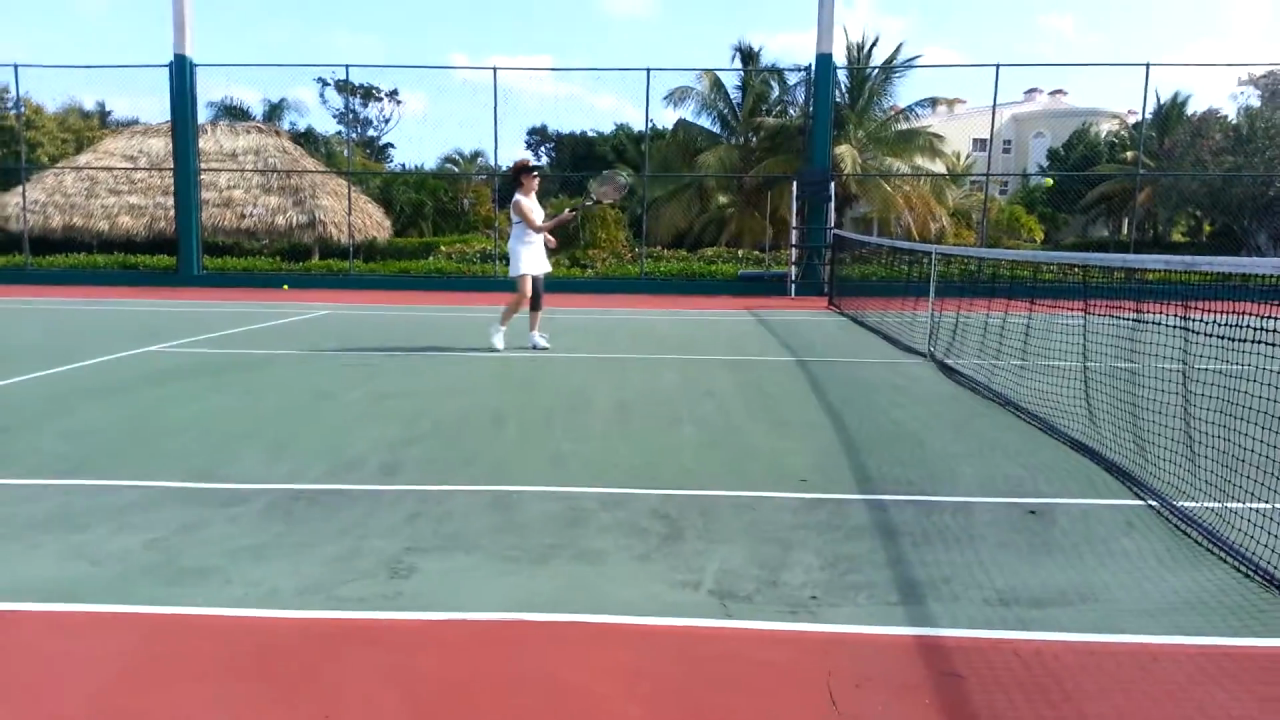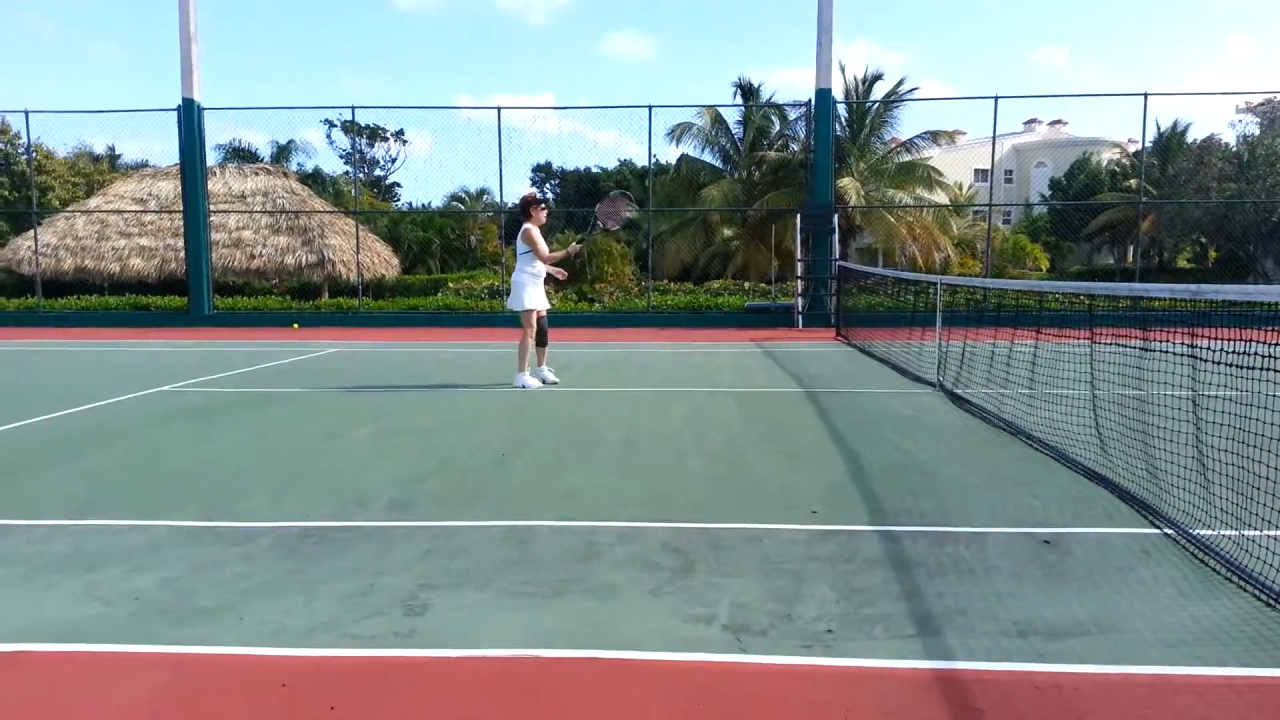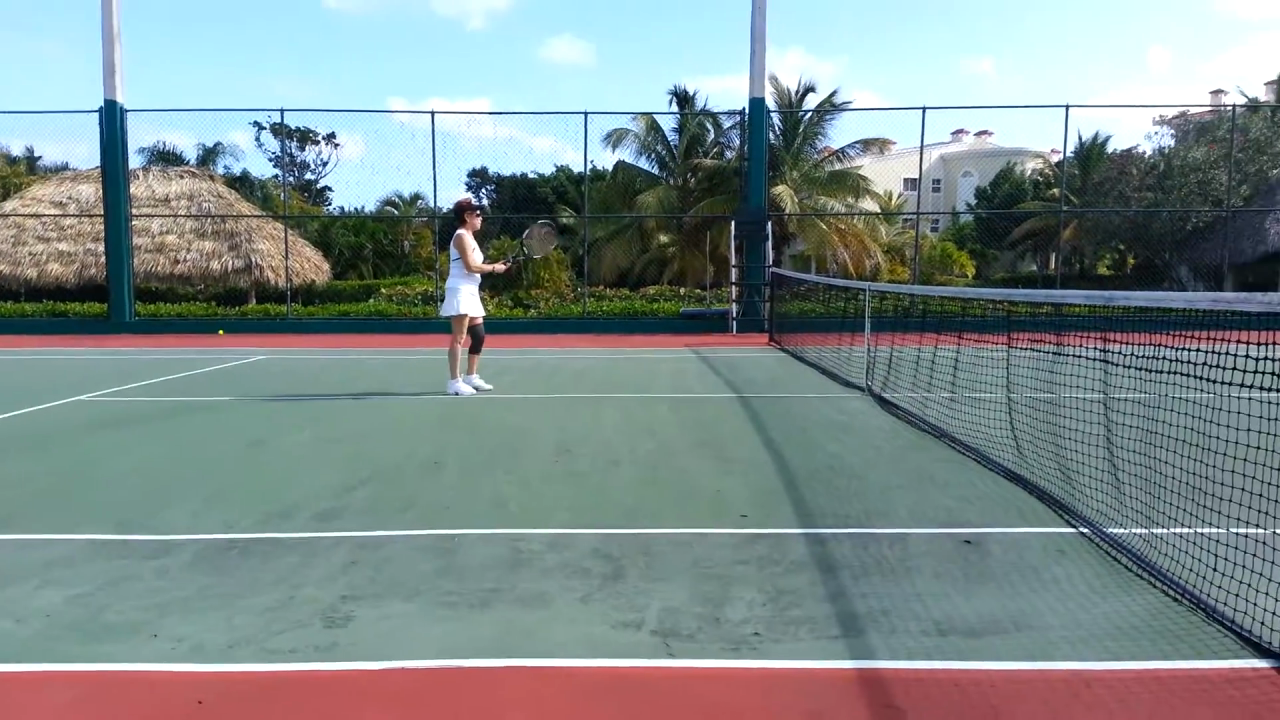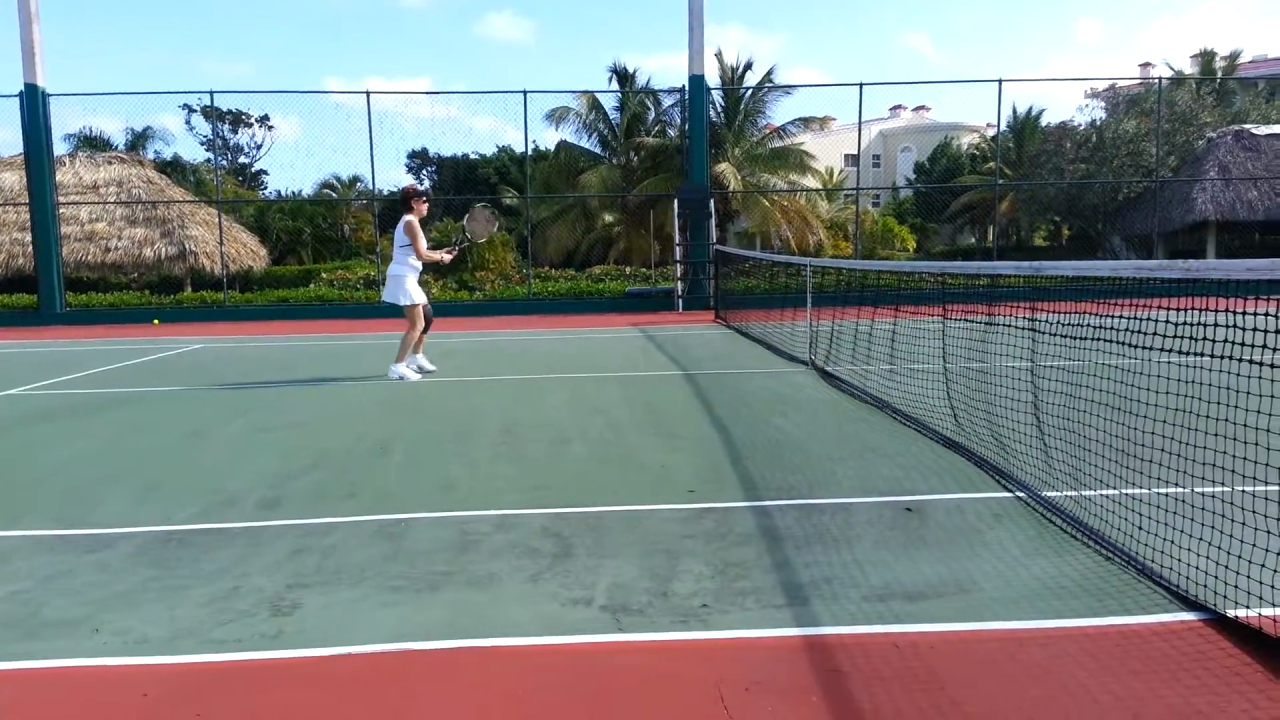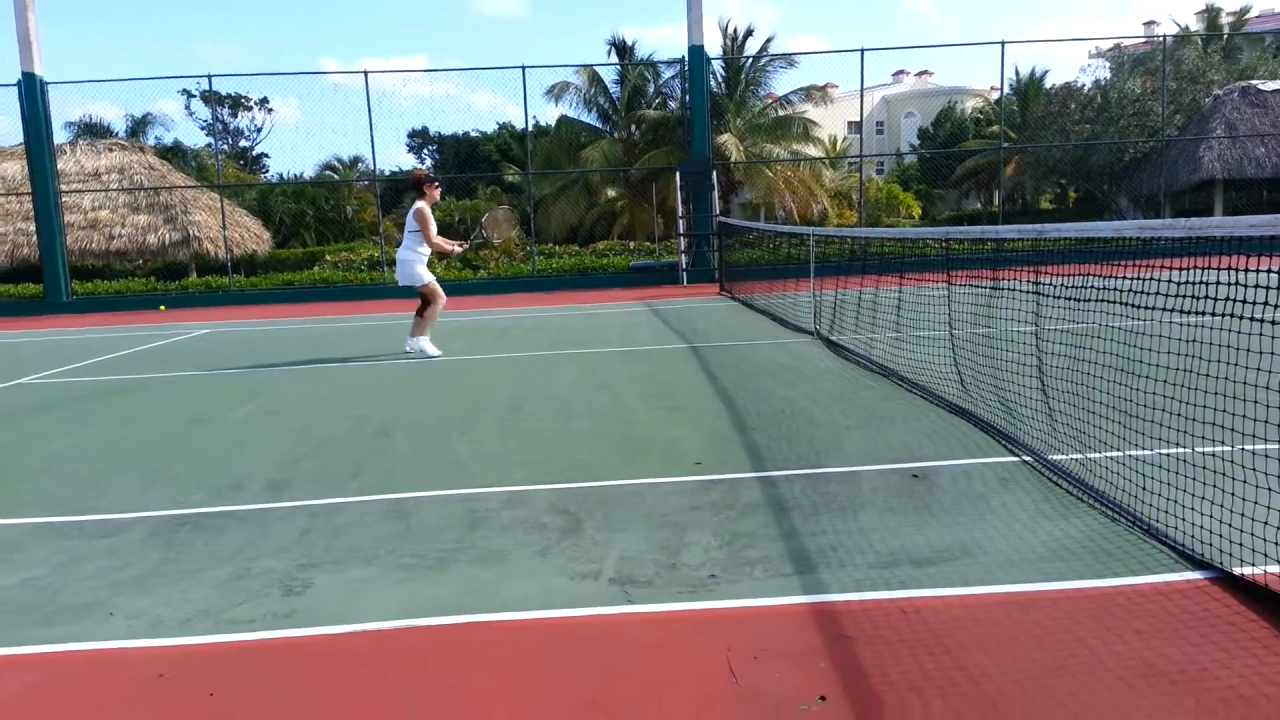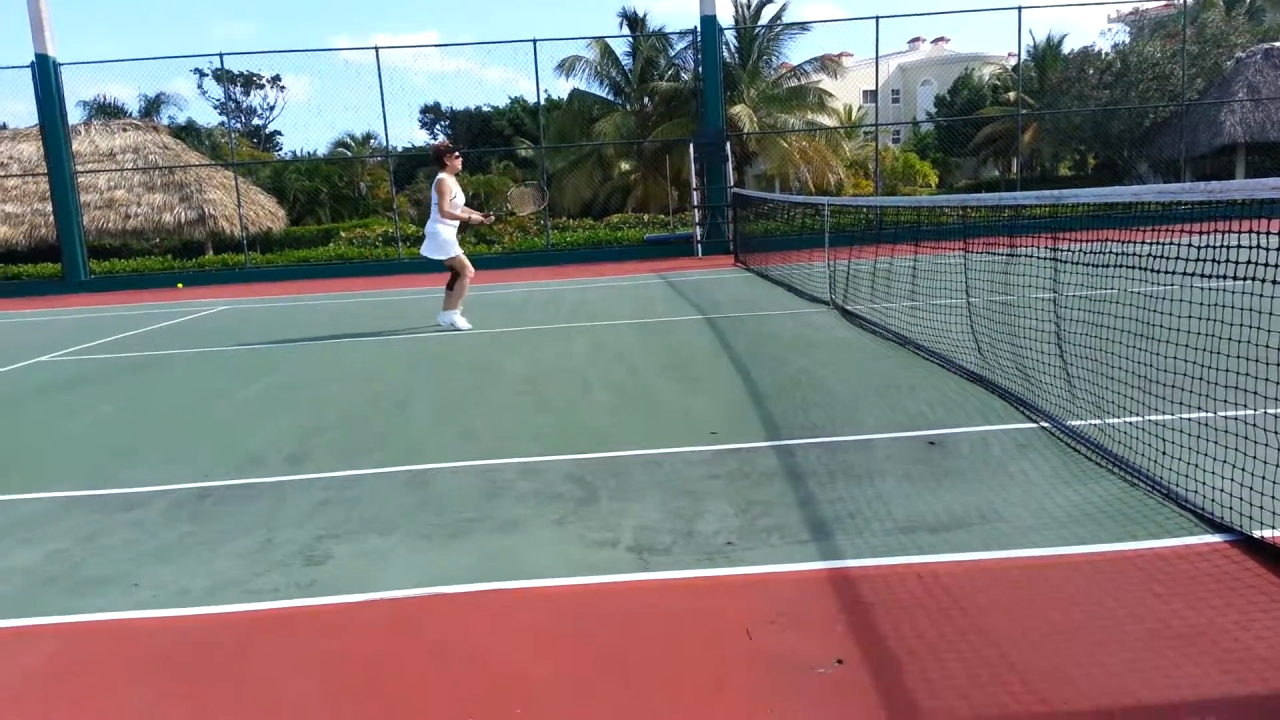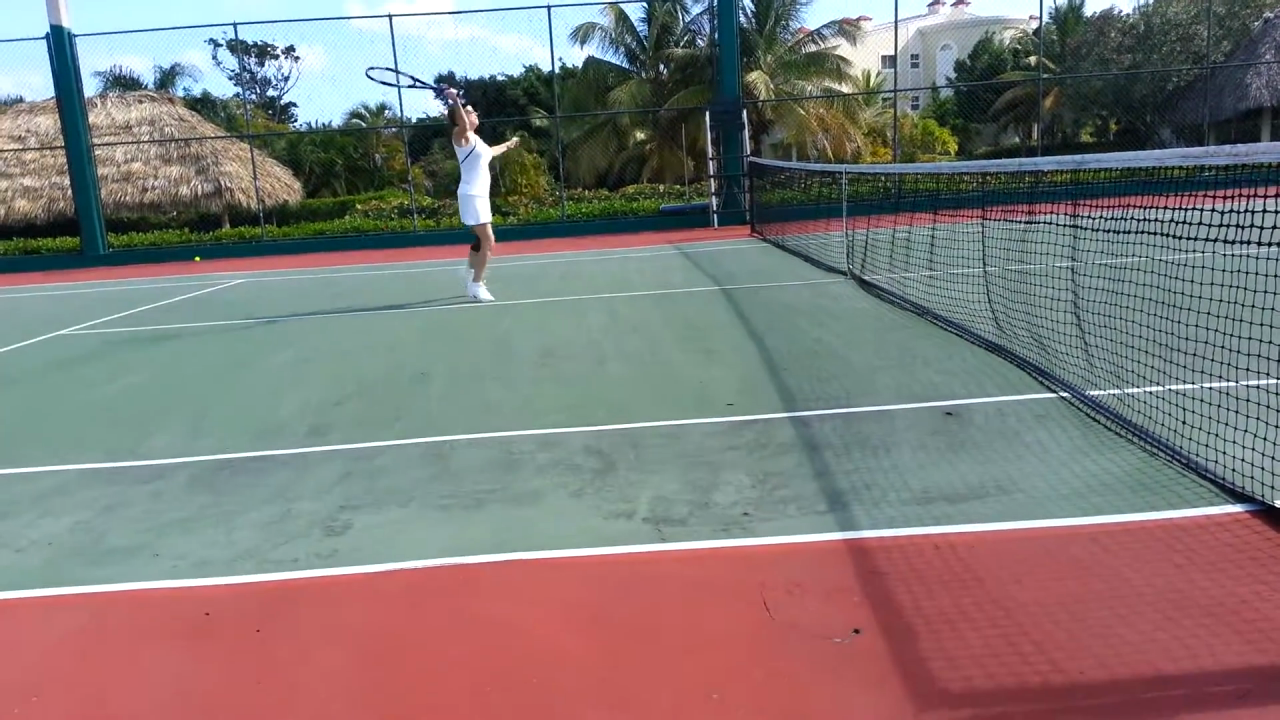
dt=0.4s
person 1, frame 1
left shoulder: (531, 193)
right shoulder: (519, 202)
right elbow: (536, 227)
left wrist: (546, 235)
right wrist: (559, 219)
left hip: (536, 250)
right hip: (522, 251)
left knee: (538, 295)
right knee: (524, 294)
left ankle: (534, 335)
right ankle: (500, 328)
person 1, frame 2
left shoulder: (534, 230)
right shoulder: (529, 231)
right elbow: (544, 257)
left wrist: (552, 269)
right wrist: (568, 251)
left hip: (535, 285)
right hip: (525, 285)
left knee: (542, 329)
right knee: (529, 331)
left ankle: (541, 369)
right ankle: (522, 375)
person 1, frame 3
left shoulder: (469, 237)
right shoulder: (461, 236)
right elbow: (471, 267)
left wrist: (495, 266)
right wrist: (494, 268)
left hip: (470, 292)
right hip: (460, 291)
left knee: (478, 335)
right knee: (459, 338)
left ankle: (471, 377)
right ankle: (454, 382)
person 1, frame 4
left shoulder: (409, 222)
right shoulder: (411, 223)
left elbow: (416, 253)
right elbow: (421, 255)
left wrist: (440, 253)
right wrist: (442, 258)
left hip: (406, 279)
right hip: (403, 278)
left knee: (427, 316)
right knee: (417, 324)
left ankle: (416, 358)
right ankle: (398, 366)
person 1, frame 5
left shoulder: (422, 208)
right shoulder: (422, 209)
left elbow: (432, 238)
right elbow: (431, 243)
left wrist: (454, 243)
right wrist: (452, 250)
left hip: (413, 261)
right hip: (411, 261)
left knee: (428, 301)
right knee: (439, 299)
left ankle: (414, 340)
right ankle: (422, 339)
person 1, frame 6
left shoulder: (452, 180)
right shoulder: (443, 181)
left elbow: (458, 208)
right elbow: (444, 212)
left wrist: (480, 215)
right wrist: (469, 218)
left hip: (446, 234)
right hip: (440, 234)
left knee: (458, 273)
right knee: (467, 272)
left ankle: (447, 314)
right ankle: (452, 314)
person 1, frame 7
left shoulder: (474, 137)
right shoulder: (461, 133)
left elbow: (488, 152)
right elbow: (462, 123)
left wrist: (507, 144)
right wrist: (454, 101)
left hip: (480, 195)
right hip: (472, 195)
left knee: (482, 237)
right knee: (488, 241)
left ankle: (471, 273)
right ankle: (476, 285)
